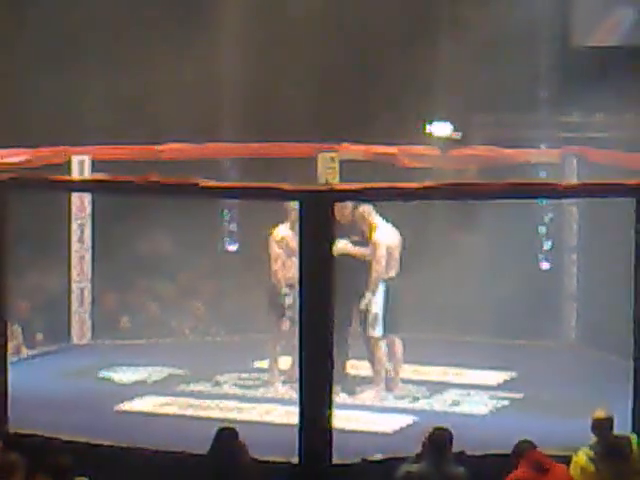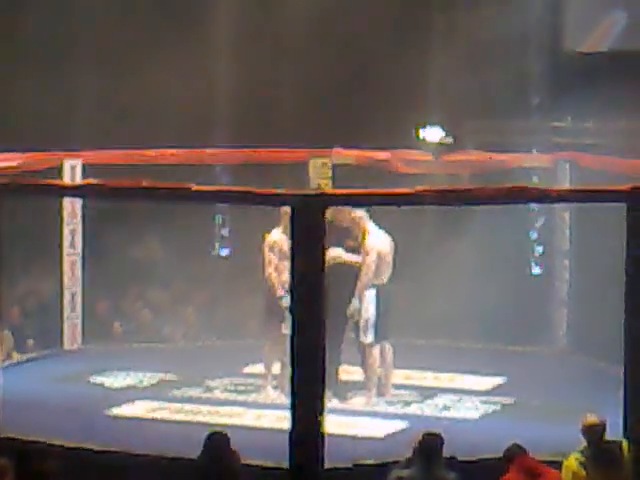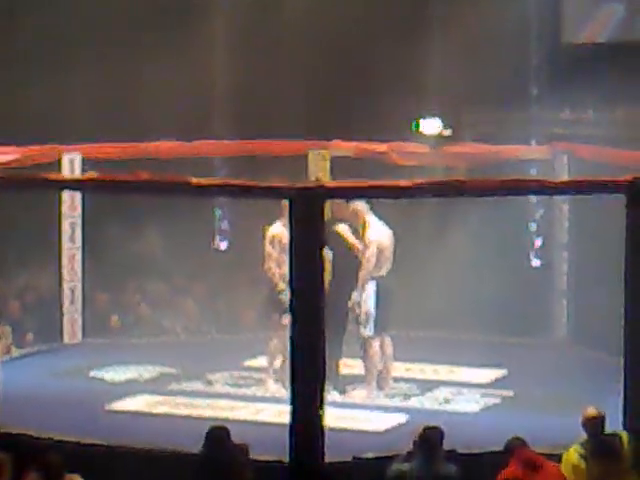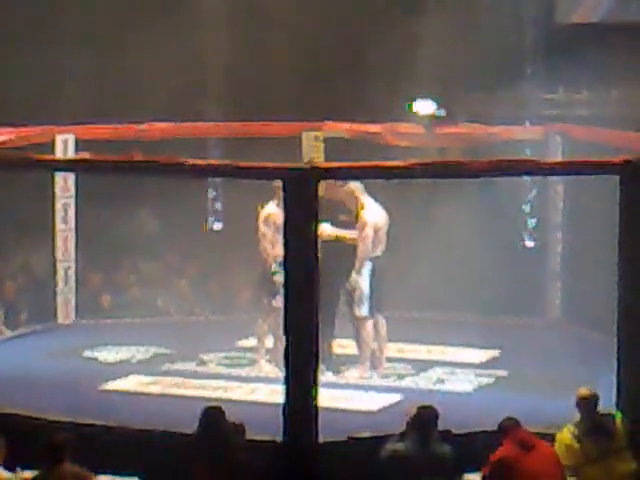
dt=0.4s
person 1, frame 1
left shoulder: (379, 235)
right shoulder: (393, 232)
left elbow: (378, 268)
left wrist: (368, 293)
left hip: (382, 286)
right hip: (393, 284)
left knee: (377, 336)
right knee: (393, 334)
left ankle: (379, 385)
right ankle: (395, 380)
person 1, frame 2
left shoulder: (371, 240)
right shoulder: (385, 238)
left elbow: (367, 273)
left wrist: (355, 299)
left hip: (372, 292)
right hip: (384, 290)
left knee: (370, 343)
right knee: (383, 341)
left ankle: (370, 392)
right ankle: (386, 386)
person 1, frame 3
left shoulder: (371, 233)
right shoulder: (385, 230)
left elbow: (367, 265)
left wrist: (357, 291)
left hip: (372, 285)
right hip: (384, 283)
left knee: (371, 336)
right knee: (383, 333)
left ankle: (371, 384)
right ankle: (386, 379)
person 1, frame 4
left shoulder: (367, 214)
right shoulder: (379, 211)
left elbow: (365, 246)
left wrist: (355, 272)
left hip: (367, 265)
right hip: (377, 263)
left knee: (364, 316)
right knee: (376, 313)
left ankle: (364, 365)
right ankle: (380, 359)
person 2, frame 1
left shoulder: (361, 226)
left wrist: (351, 249)
right wrist: (333, 250)
left hip: (363, 285)
right hip: (340, 286)
right knee: (340, 330)
right ankle: (341, 375)
person 2, frame 2
right shoulder: (327, 230)
right elbow: (323, 258)
left wrist: (346, 257)
right wrist: (326, 258)
right hip: (335, 291)
right knee: (334, 335)
right ankle: (333, 380)
person 2, frame 3
right shoulder: (328, 226)
left wrist: (349, 237)
left hip: (357, 286)
right hip: (337, 286)
right knee: (334, 329)
right ankle: (332, 374)
person 2, frame 4
left shoulder: (351, 206)
right shoulder: (320, 205)
left elbow: (360, 235)
left wrist: (335, 232)
right wrist: (319, 234)
left hip: (348, 267)
right hip: (327, 266)
right knee: (326, 310)
right ankle: (326, 354)
person 3, frame 1
left shoulder: (295, 234)
right shoulder: (281, 234)
right elbow: (276, 267)
right wrist: (284, 292)
left hip: (295, 289)
right hip: (284, 290)
left knee: (297, 331)
right knee: (281, 333)
left ankle: (294, 371)
right ankle: (274, 377)
person 3, frame 2
left shoulder: (289, 238)
right shoulder: (274, 238)
right elbow: (270, 271)
right wrist: (281, 295)
left hip: (290, 293)
right hip: (280, 295)
left knee: (288, 338)
right knee: (275, 339)
left ankle: (283, 380)
right ankle: (268, 383)
person 3, frame 3
left shoulder: (291, 230)
right shoulder: (276, 232)
right elbow: (270, 264)
right wrist: (281, 289)
right hip: (282, 287)
left knee: (290, 332)
right knee: (280, 332)
left ankle: (283, 373)
right ankle: (270, 375)
person 3, frame 4
left shoulder: (283, 211)
right shoulder: (269, 212)
right elbow: (265, 244)
right wrist: (274, 270)
left hip: (284, 267)
right hip: (275, 268)
left knee: (281, 312)
right knee: (270, 312)
left ankle: (278, 354)
right ankle: (261, 356)
